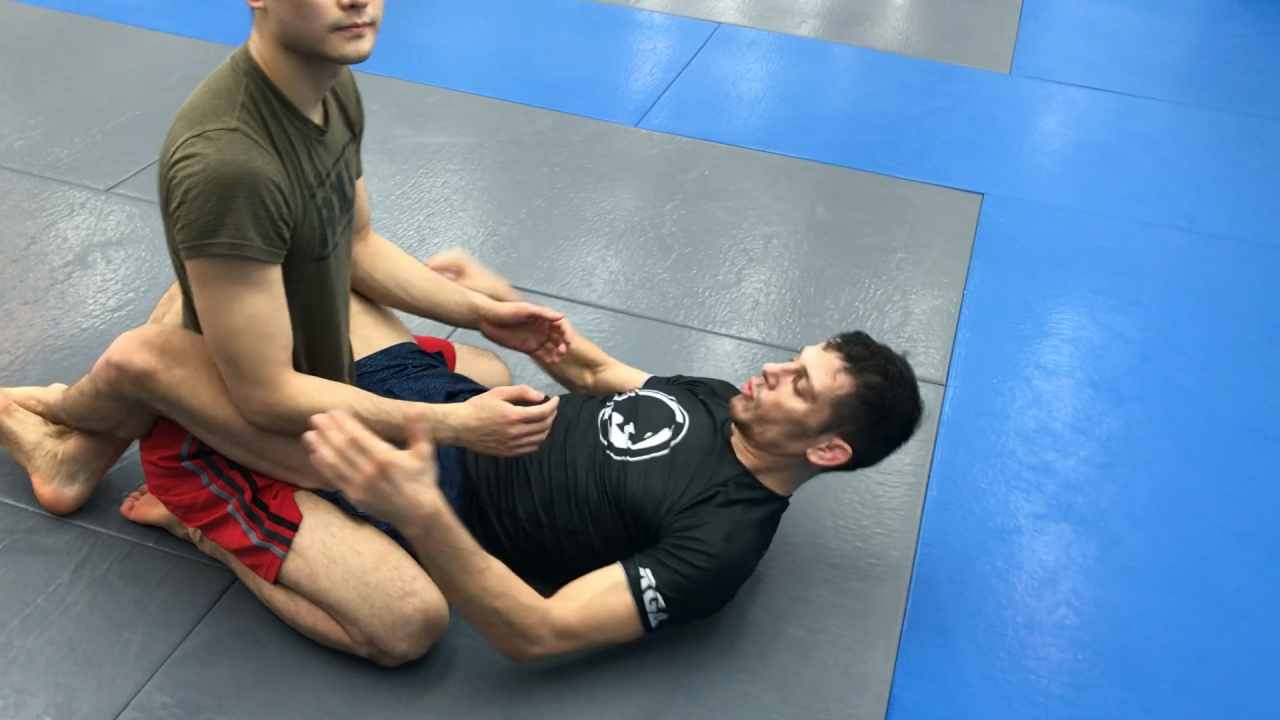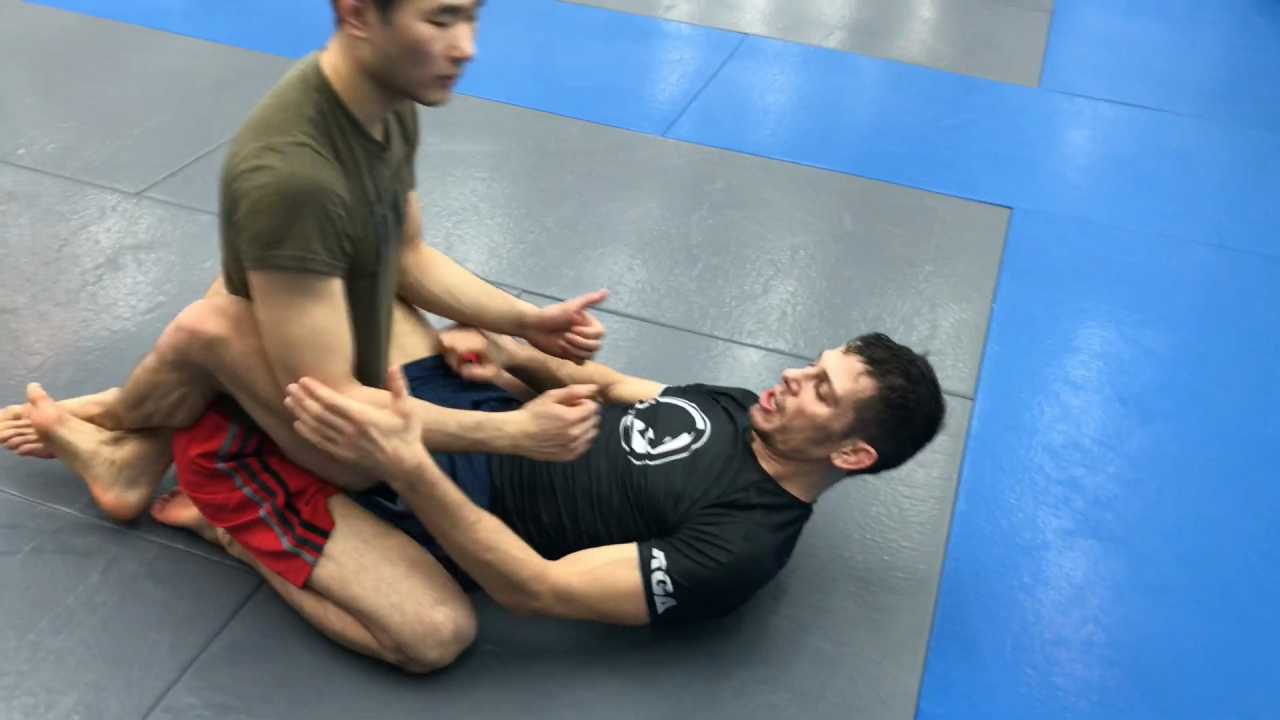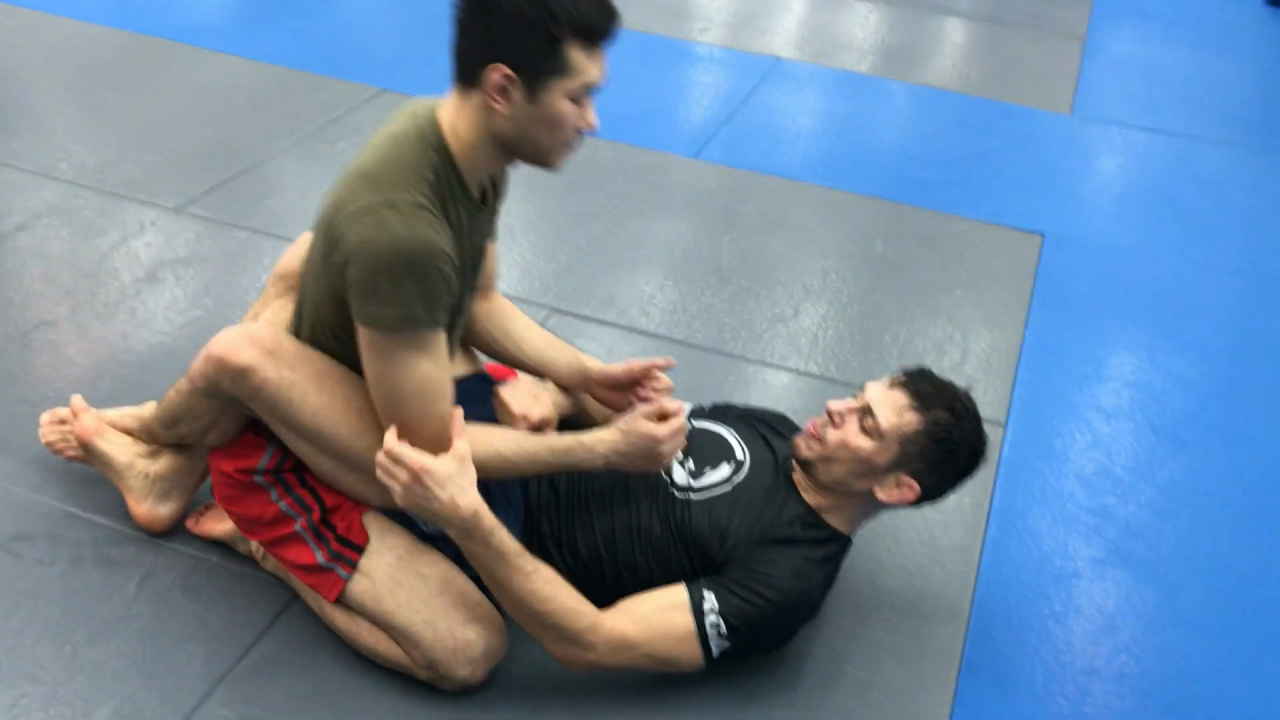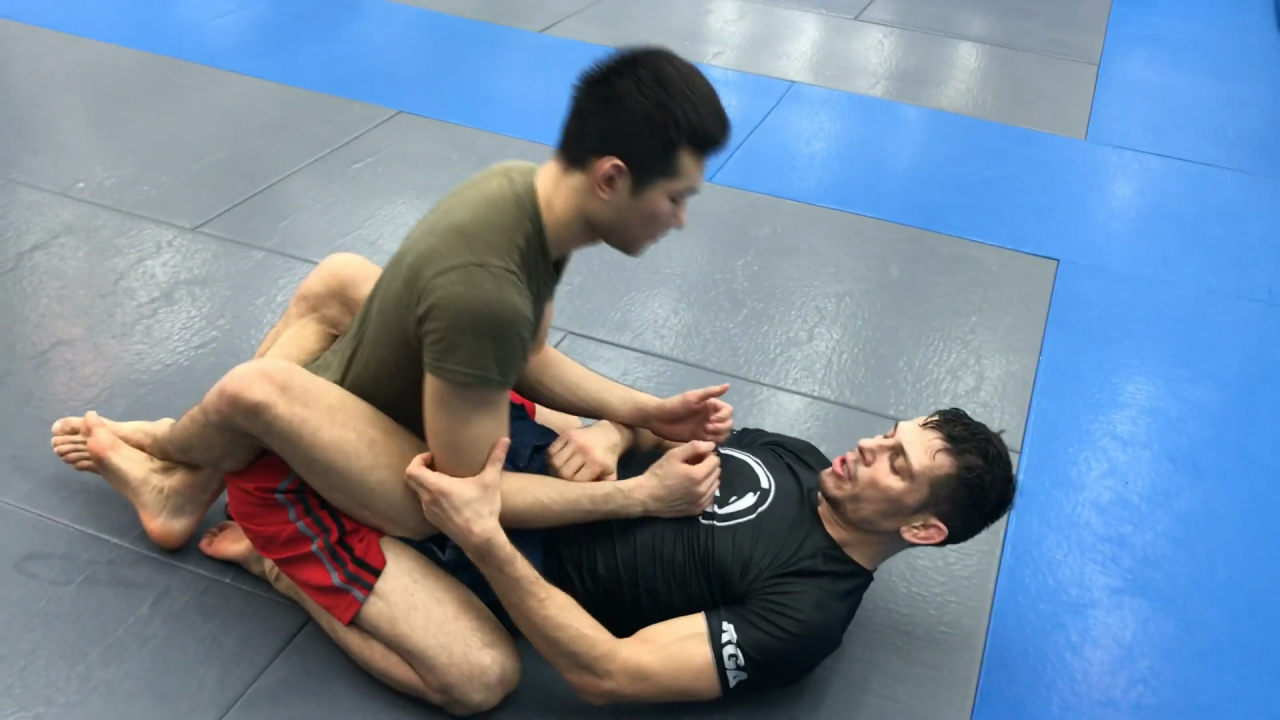
dt=0.3s
person 1, frame 1
left shoulder: (719, 547)
right shoulder: (723, 406)
left elbow: (531, 633)
right elbow: (593, 371)
left wrist: (427, 516)
right wrist: (503, 304)
left hip: (424, 491)
right hip: (441, 410)
person 1, frame 2
left shoulder: (742, 547)
right shoulder: (740, 407)
left elbow: (541, 589)
left wrist: (407, 465)
right wrist: (510, 352)
left hip: (452, 497)
right hip: (472, 414)
left ankle: (234, 516)
person 1, frame 3
left shoulder: (785, 584)
right shoulder: (775, 433)
left elbow: (589, 641)
left wrist: (463, 513)
right wrist: (556, 397)
left hip: (492, 518)
right hip: (506, 436)
person 1, frame 4
left shoulder: (806, 613)
right shoulder: (796, 459)
left elbow: (607, 673)
right elbow: (650, 423)
left wrist: (478, 535)
right wrist: (602, 435)
person 2, frame 1
left shoulder: (334, 85)
right shoulder: (226, 163)
right elbow: (268, 399)
left wrist: (482, 315)
right wrist: (456, 426)
left hip: (321, 375)
right knee: (410, 624)
right ankle: (202, 512)
person 2, frame 2
left shoulder: (384, 106)
right shoulder: (293, 179)
left elbow: (408, 257)
left wrist: (529, 322)
right wrist: (513, 433)
right hip: (255, 439)
person 2, frame 3
left shoulder: (470, 146)
right shoulder: (399, 233)
left elbow: (479, 304)
right elbow: (430, 447)
left wrist: (590, 377)
right hip: (292, 455)
right knee: (467, 650)
person 2, frame 4
left shoulder: (527, 188)
right shoulder: (482, 293)
left elbow: (525, 358)
left wrist: (646, 412)
right wrist: (641, 497)
right hip: (303, 476)
